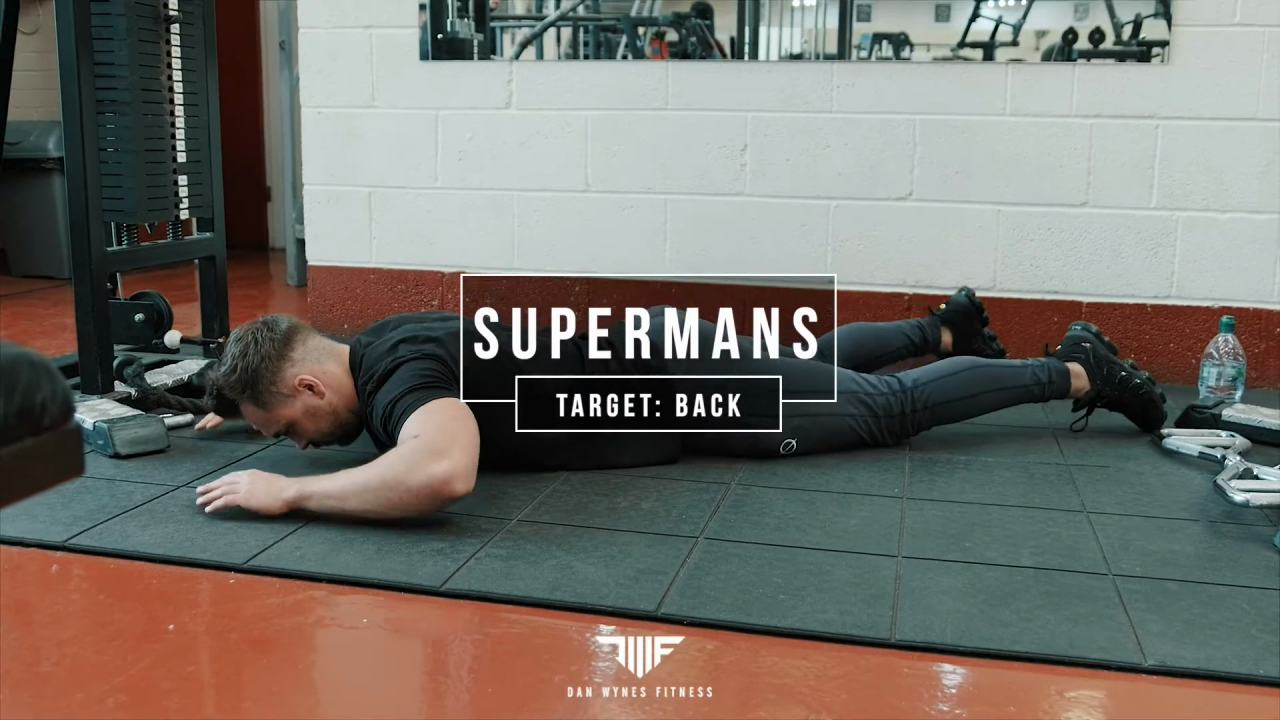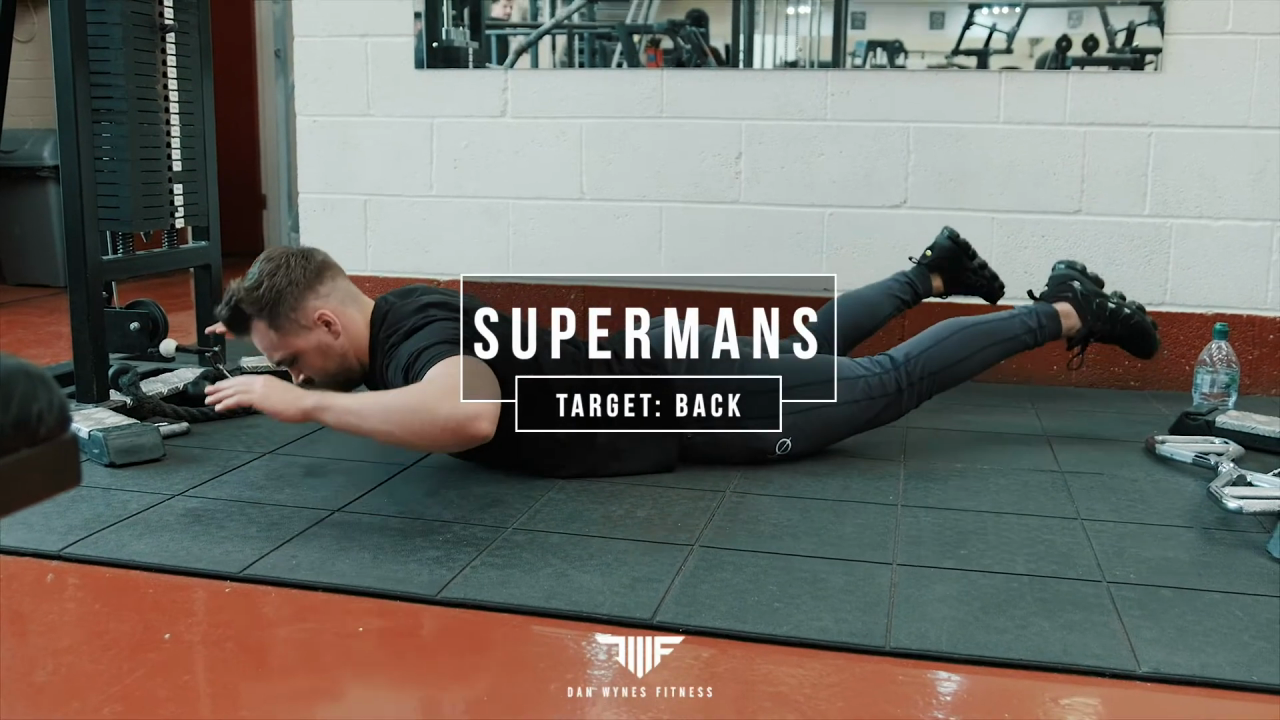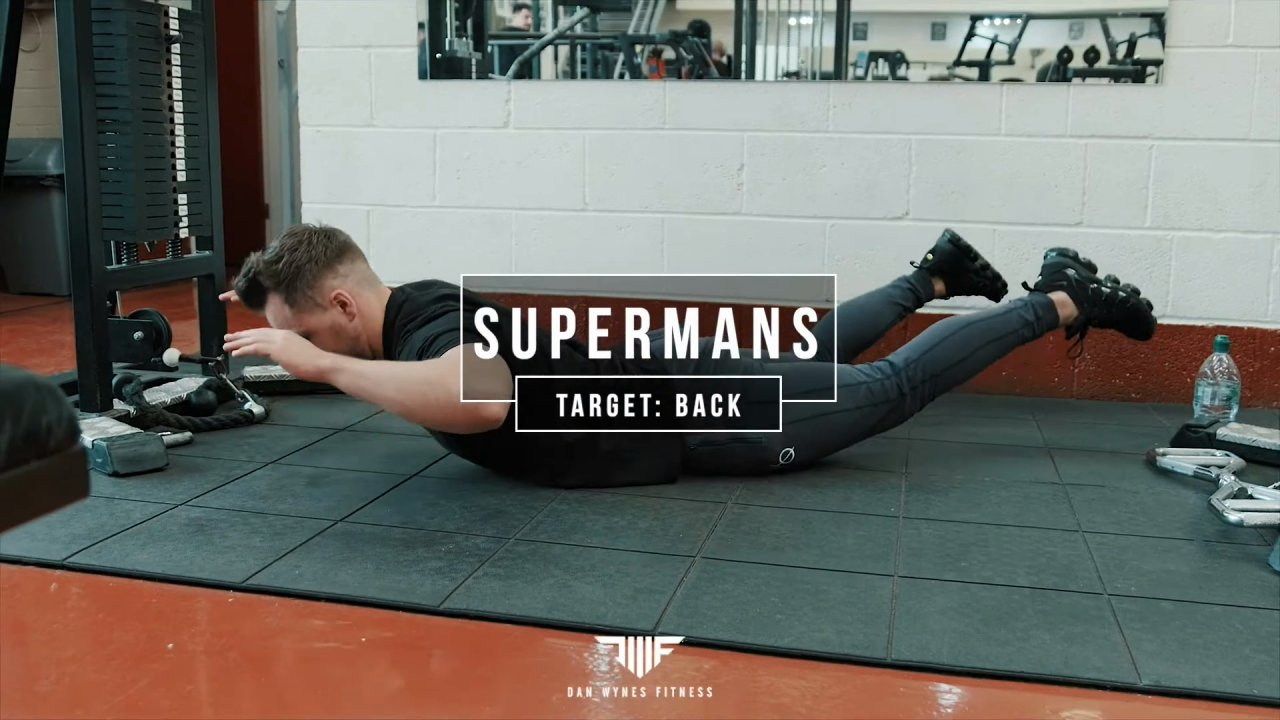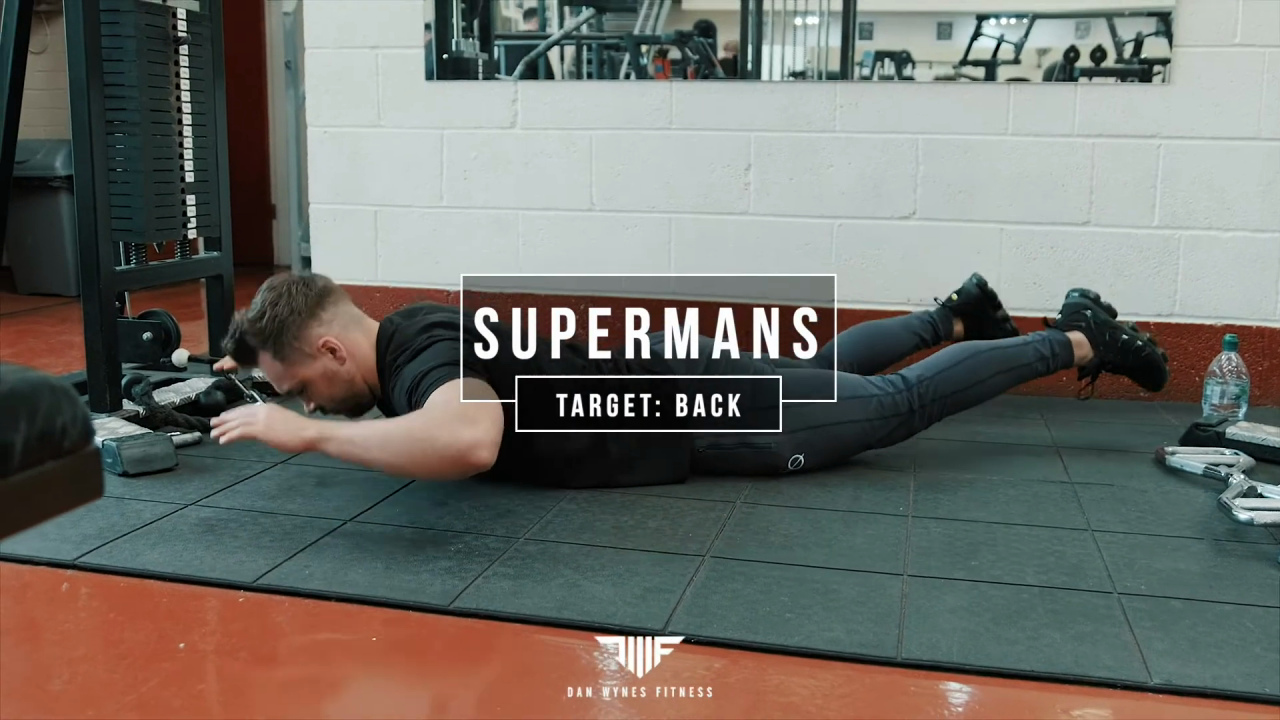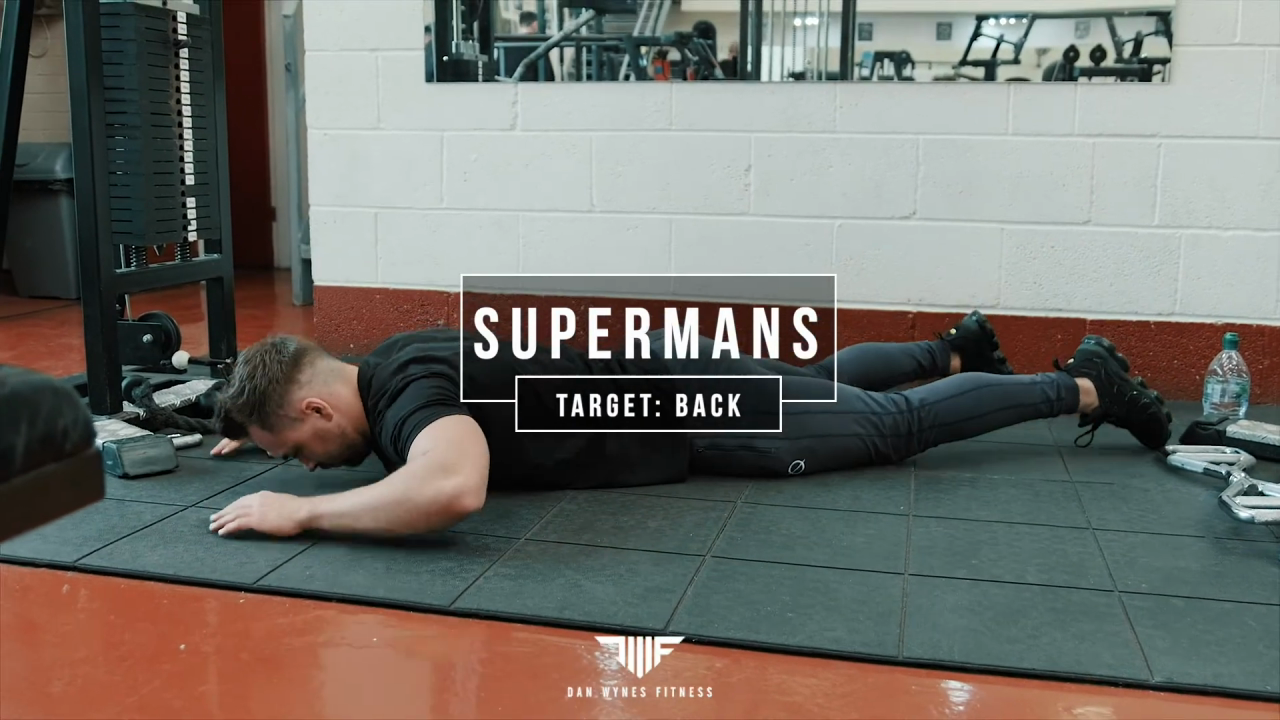
dt=0.3s
person 1, frame 1
left shoulder: (398, 377)
right shoulder: (372, 347)
left elbow: (442, 472)
left wrist: (288, 491)
right wrist: (246, 398)
right hip: (647, 352)
left knee: (888, 409)
right knee: (816, 364)
left ankle: (1077, 371)
right ankle: (944, 327)
person 1, frame 2
left shoulder: (420, 338)
right shoulder: (394, 314)
left elbow: (471, 416)
left wrist: (299, 400)
right wrist: (269, 330)
right hip: (648, 364)
left knee: (890, 383)
right knee: (809, 343)
left ankle: (1067, 311)
right ankle: (934, 271)
person 1, frame 3
left shoulder: (432, 327)
right shoulder: (406, 309)
left elbow: (481, 403)
left wrist: (318, 365)
right wrist: (282, 308)
left hip: (691, 418)
right hip: (652, 371)
left knee: (888, 390)
right knee: (811, 353)
left ankle: (1061, 300)
right ankle: (934, 274)
person 1, frame 4
left shoulder: (426, 358)
right shoulder: (400, 337)
left elbow: (471, 443)
left wrist: (304, 433)
right wrist: (271, 366)
left hip: (701, 417)
right hip: (663, 376)
left knee: (899, 406)
right knee: (815, 368)
left ankle: (1078, 341)
right ankle: (956, 316)
person 1, frame 5
left shoulder: (406, 396)
right shoulder: (384, 368)
left elbow: (452, 488)
left wrist: (301, 510)
right wrist: (265, 427)
left hip: (692, 414)
right hip: (656, 372)
left knee: (894, 426)
right knee: (820, 382)
left ankle: (1085, 386)
right ankle: (953, 352)
